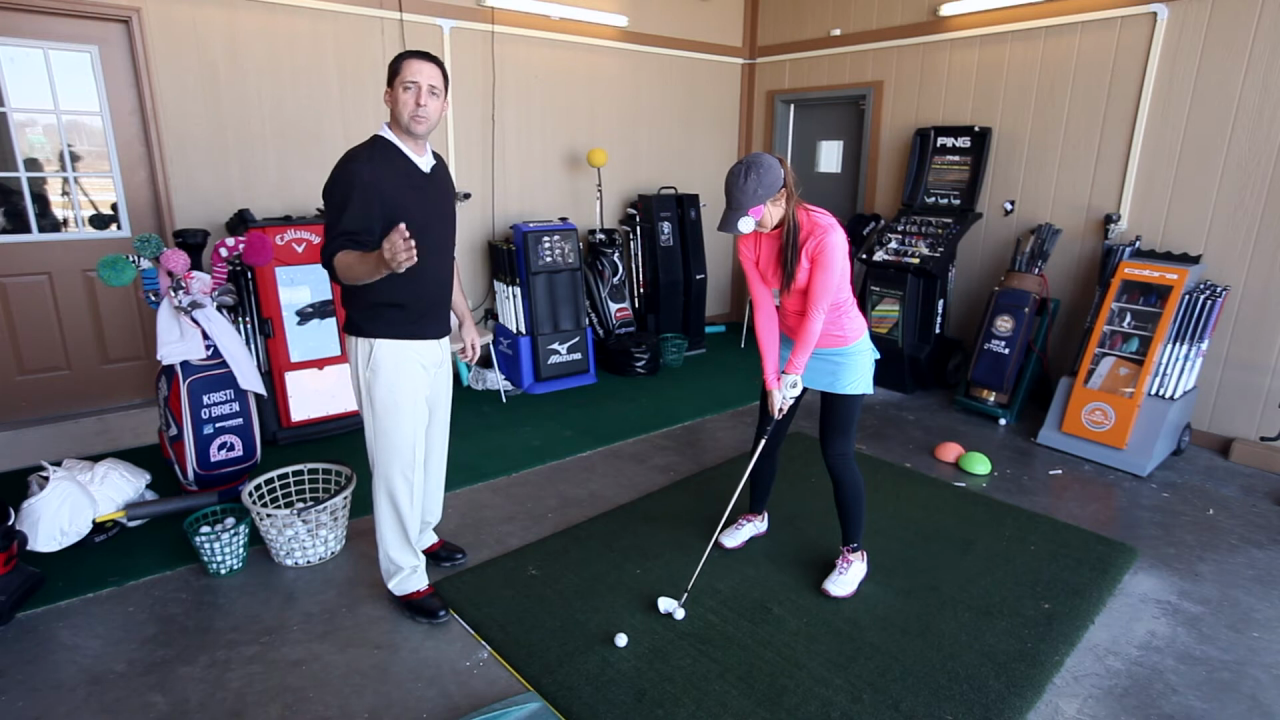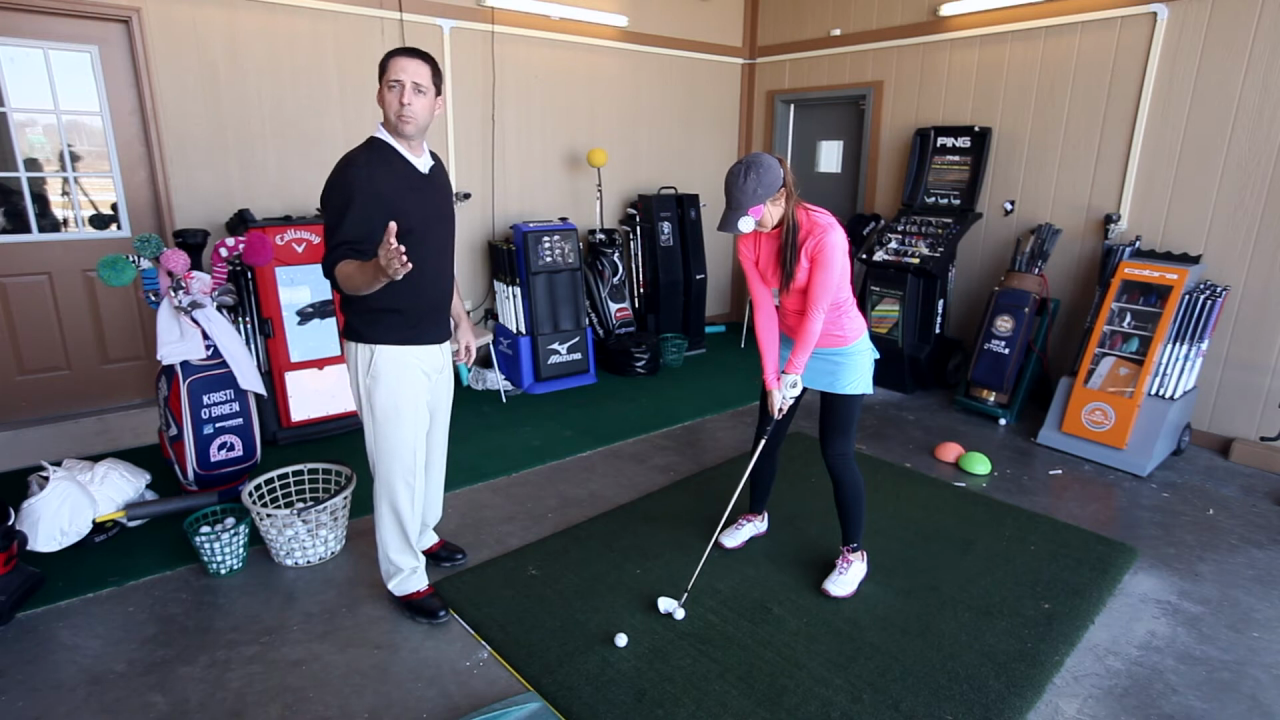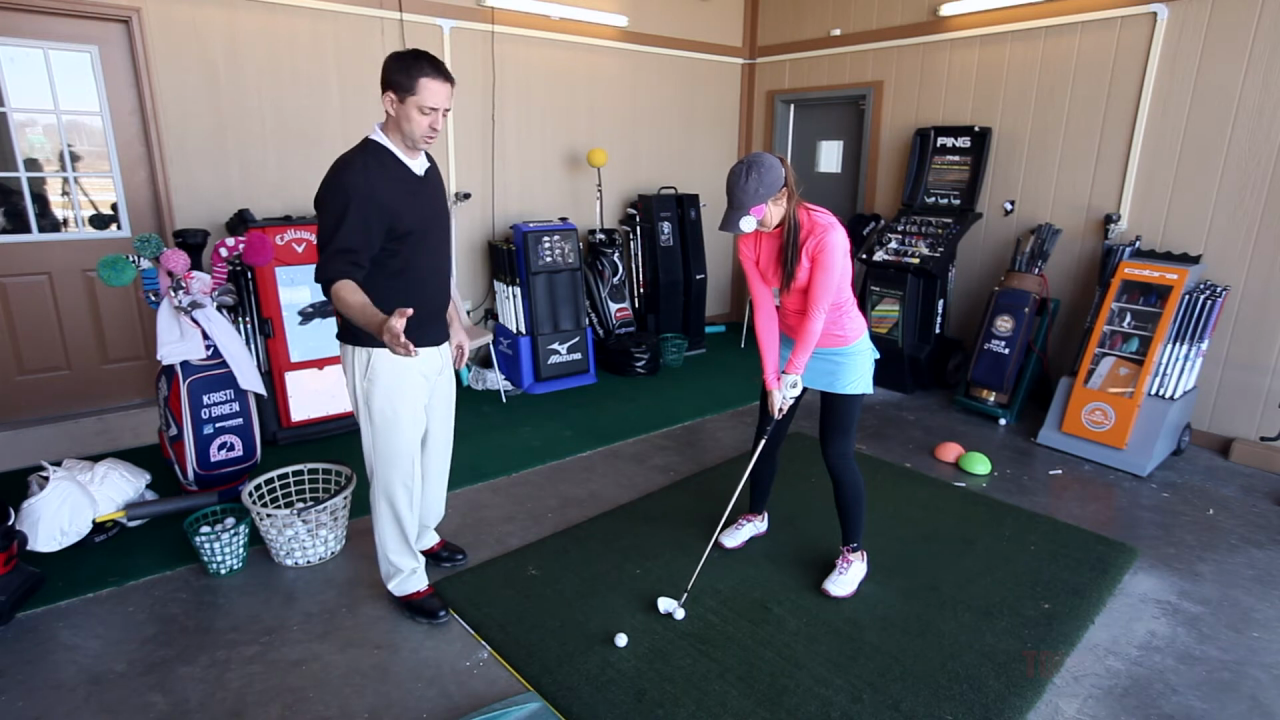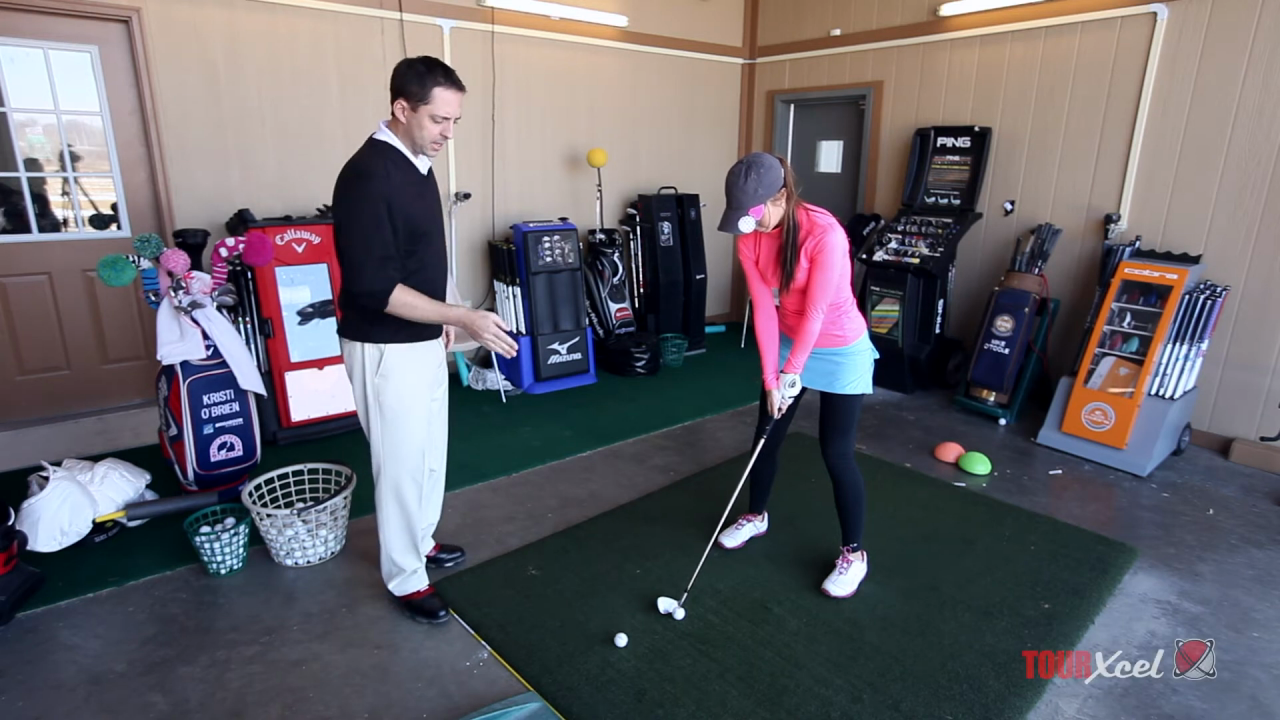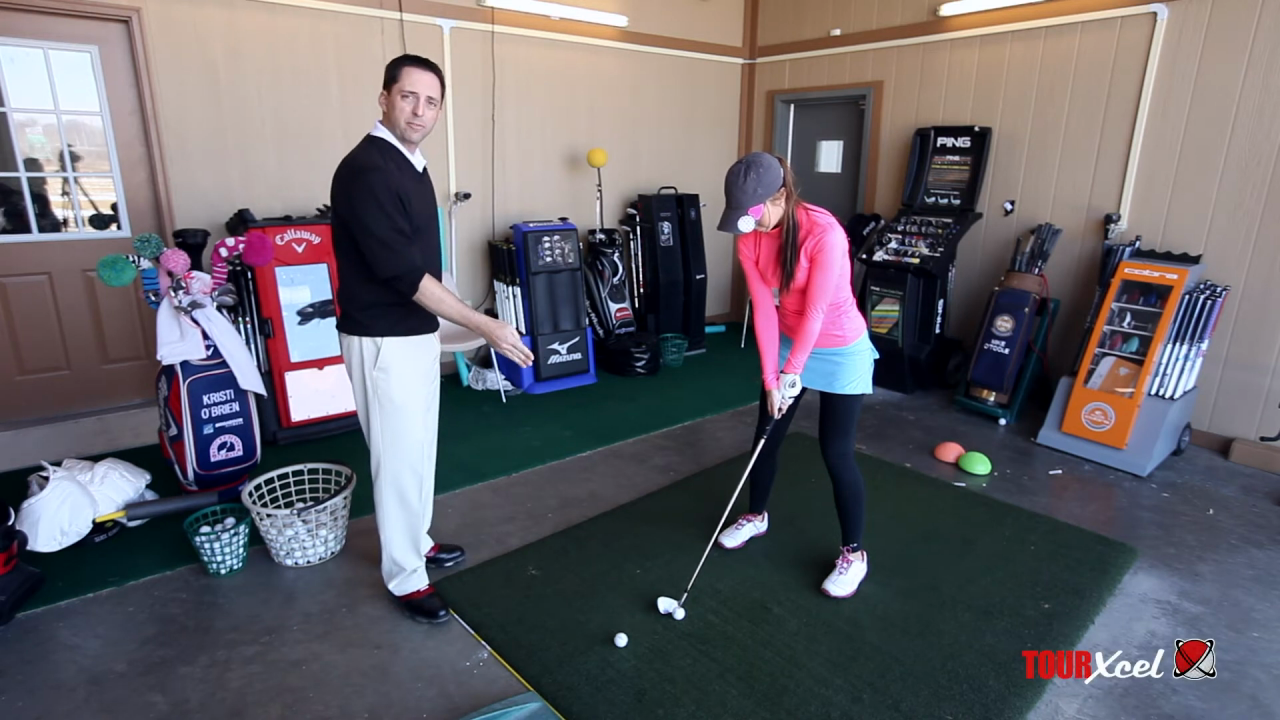
dt=0.7s
person 1, frame 1
left shoulder: (437, 168)
right shoulder: (361, 167)
right elbow: (339, 260)
left wrist: (465, 317)
right wrist: (380, 262)
left hip: (434, 340)
right hip: (387, 345)
left knee: (431, 450)
right knee: (399, 462)
left ankle: (422, 534)
right ankle: (405, 576)
person 1, frame 2
left shoulder: (434, 168)
right shoulder: (359, 171)
right elbow: (340, 270)
left wrist: (460, 319)
right wrist: (379, 269)
left hip: (434, 344)
right hip: (386, 352)
left knee: (431, 454)
right knee: (399, 465)
left ankle: (422, 534)
right ankle: (405, 578)
person 1, frame 3
left shoulder: (427, 167)
right shoulder: (355, 176)
right elbow: (337, 276)
left wrist: (454, 320)
right wrist: (380, 324)
left hip: (433, 346)
right hip: (383, 354)
left knee: (435, 453)
right knee: (397, 467)
left ankle: (423, 536)
right ankle: (405, 578)
person 1, frame 4
left shoulder: (417, 164)
right shoulder: (368, 177)
right elbow: (374, 287)
left wrist: (445, 321)
right wrist: (464, 317)
left hip: (423, 340)
right hip: (385, 349)
left knee: (430, 454)
right knee: (403, 463)
left ankle: (419, 540)
right ankle: (405, 577)
person 1, frame 5
left shoulder: (411, 165)
right shoulder: (365, 171)
right elbow: (404, 272)
left wrist: (438, 325)
right wrist: (484, 325)
left hip: (417, 333)
right hip: (383, 342)
left knee: (420, 450)
right knee: (399, 459)
left ankle: (415, 540)
right ankle: (405, 577)
person 2, frame 1
left shoulder: (825, 234)
right shoulder: (749, 238)
left elbow: (817, 312)
right elbow: (764, 307)
left wrist: (793, 375)
right wrist: (772, 379)
left hip: (840, 351)
right hip: (789, 343)
left knee: (836, 452)
right knee: (767, 435)
left ankle: (853, 554)
right ankle: (756, 516)
person 2, frame 2
left shoulder: (824, 233)
right shoulder: (749, 237)
left elbow: (816, 311)
right elbow: (763, 307)
left wrist: (793, 374)
right wrist: (772, 380)
left hip: (840, 351)
right hip: (789, 342)
left knee: (836, 452)
right knee: (767, 435)
left ankle: (854, 554)
right ankle: (756, 516)
person 2, frame 3
left shoulder: (825, 233)
right shoulder: (749, 237)
left elbow: (817, 311)
right elbow: (764, 307)
left wrist: (793, 374)
right wrist: (772, 379)
left hip: (840, 351)
right hip: (789, 342)
left knee: (836, 452)
right knee: (766, 436)
left ankle: (854, 554)
right ankle: (756, 516)
person 2, frame 4
left shoulder: (825, 234)
right shoulder: (749, 236)
left elbow: (815, 312)
right elbow: (763, 307)
left wrist: (792, 374)
right wrist: (771, 380)
left hip: (840, 351)
right hip: (788, 343)
left knee: (836, 453)
right knee: (766, 436)
left ankle: (854, 554)
right ankle: (756, 516)
person 2, frame 5
left shoulder: (824, 233)
right shoulder: (748, 237)
left elbow: (815, 311)
right elbow: (763, 307)
left wrist: (792, 374)
right wrist: (771, 380)
left hip: (840, 351)
right hip: (788, 343)
left knee: (836, 452)
right knee: (766, 436)
left ankle: (853, 554)
right ankle: (756, 516)
